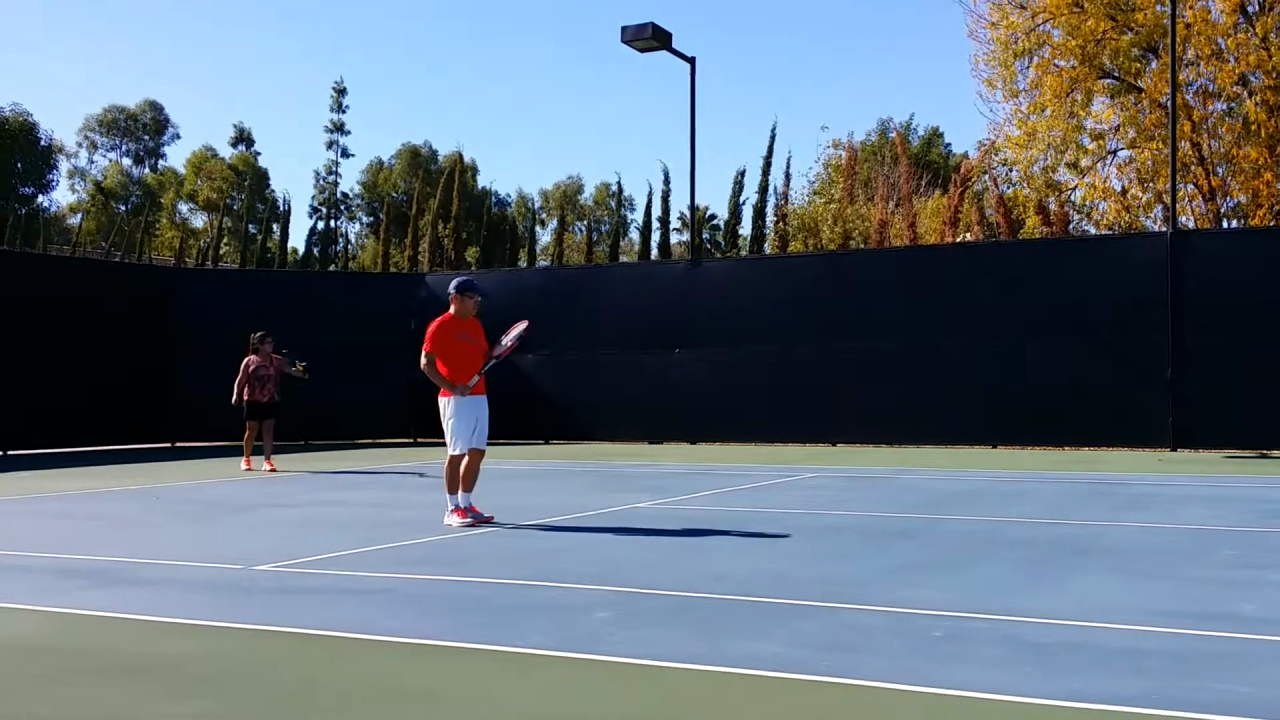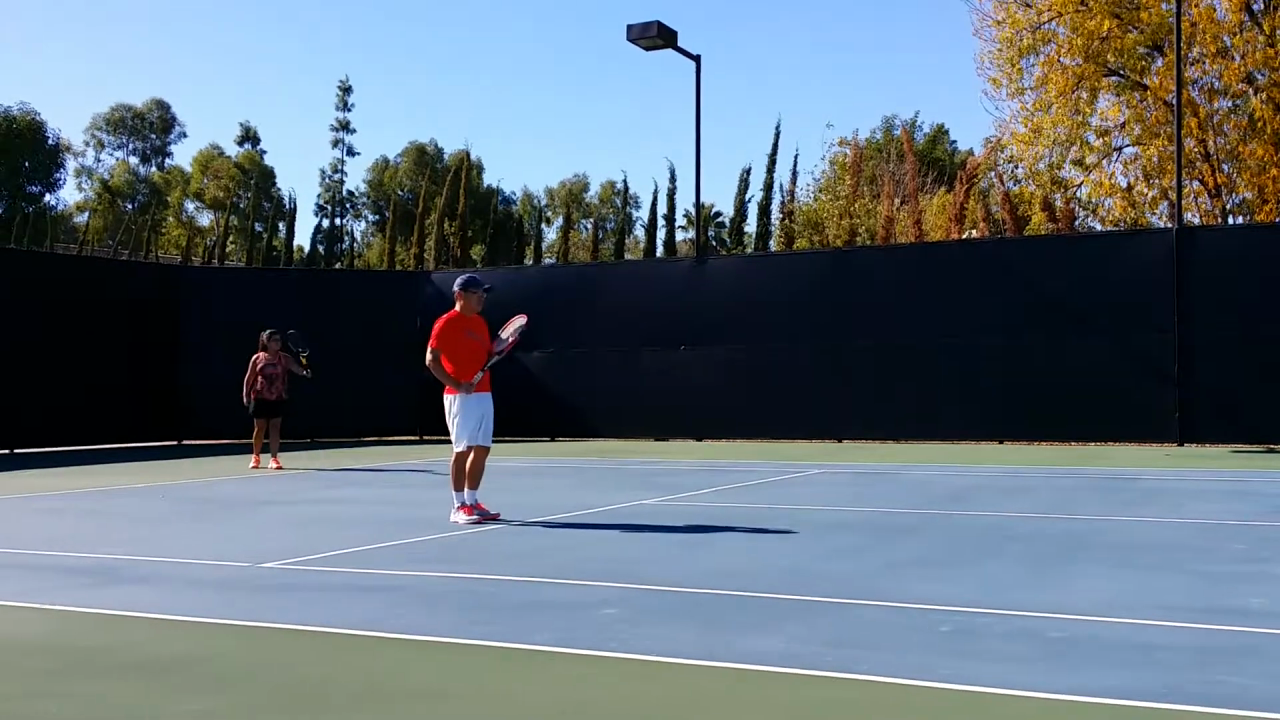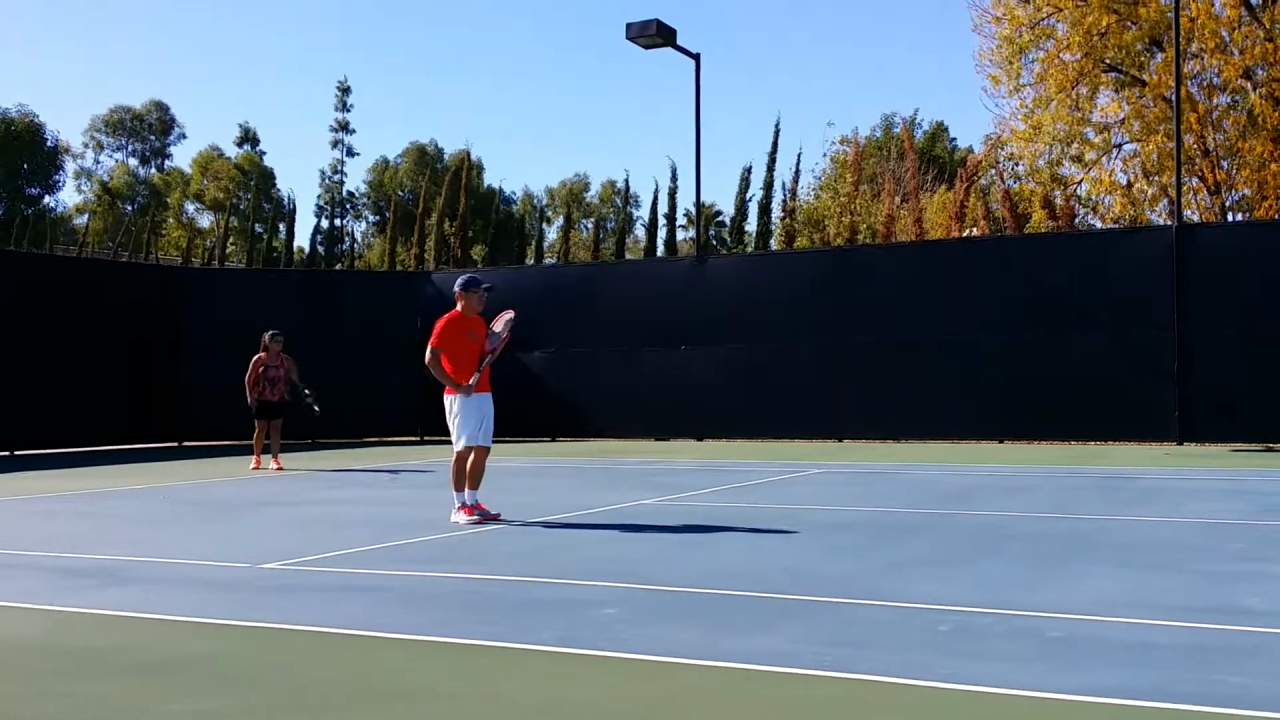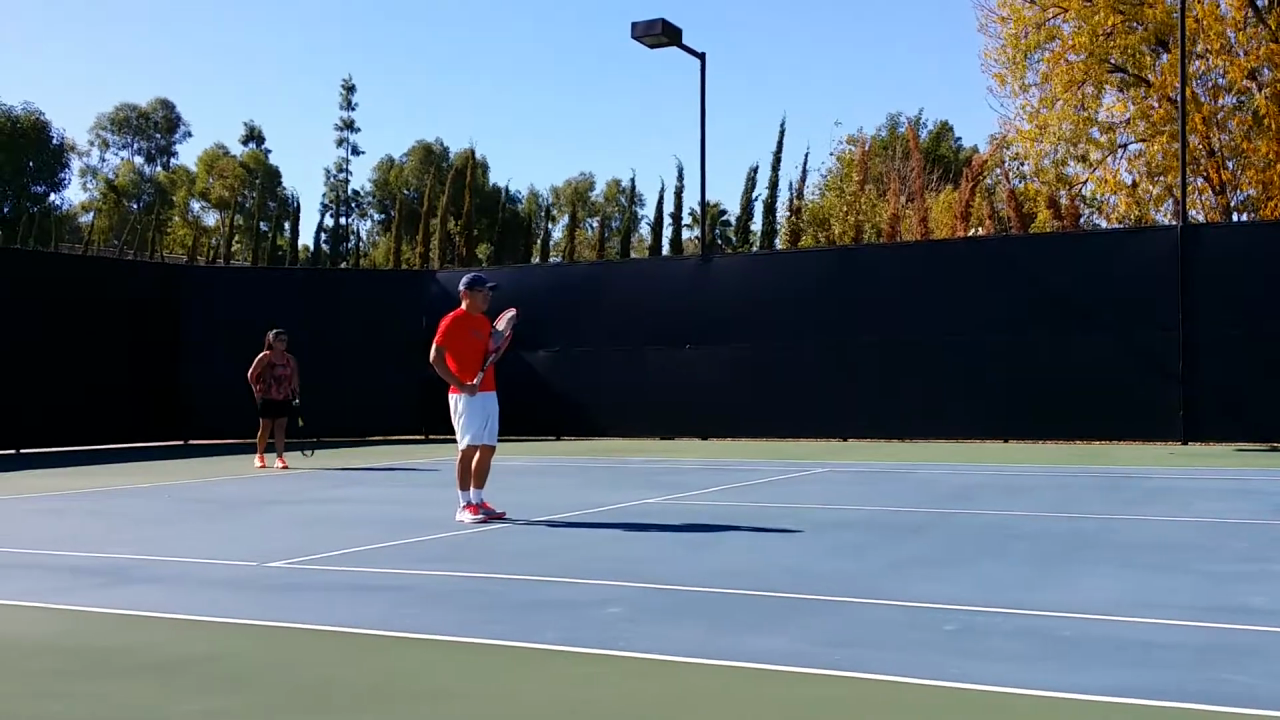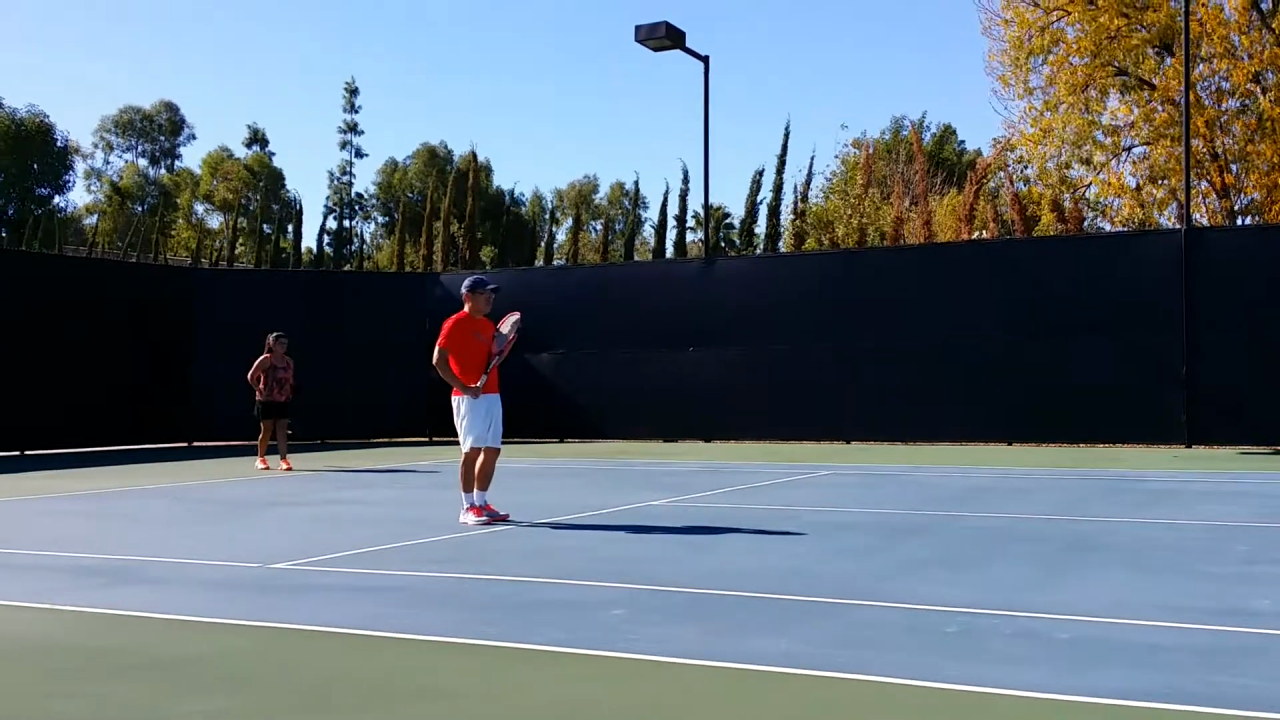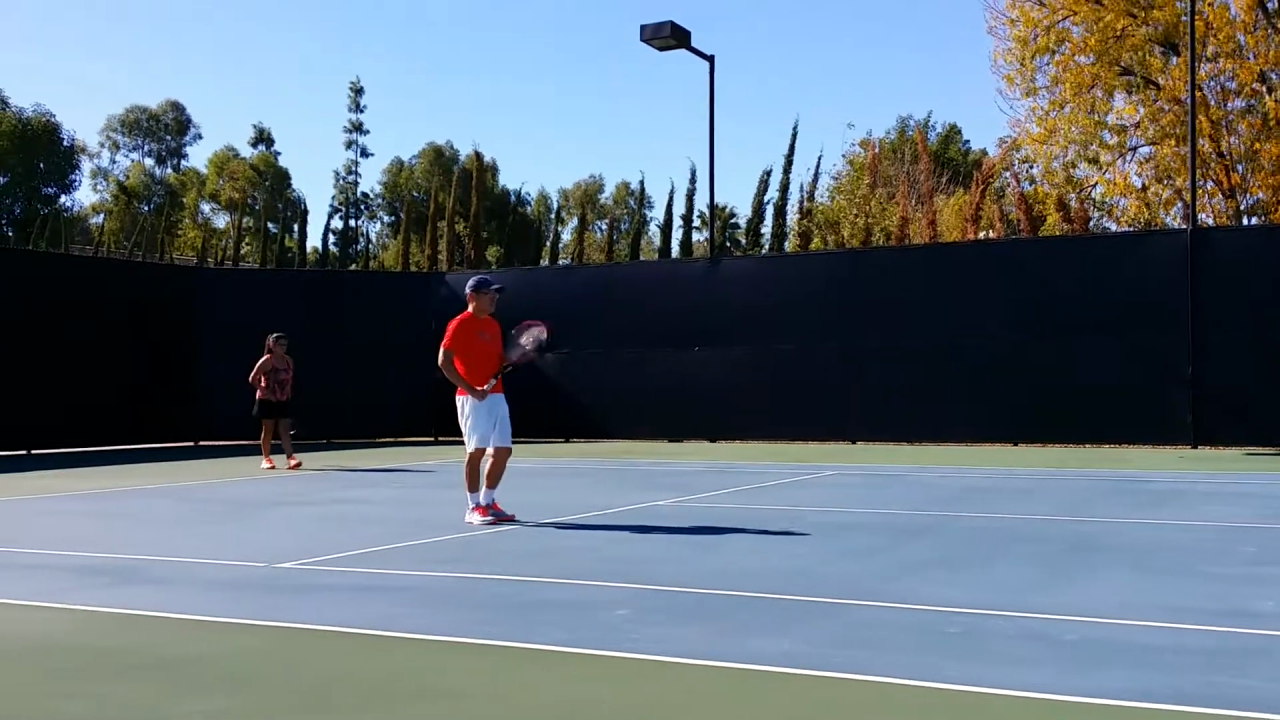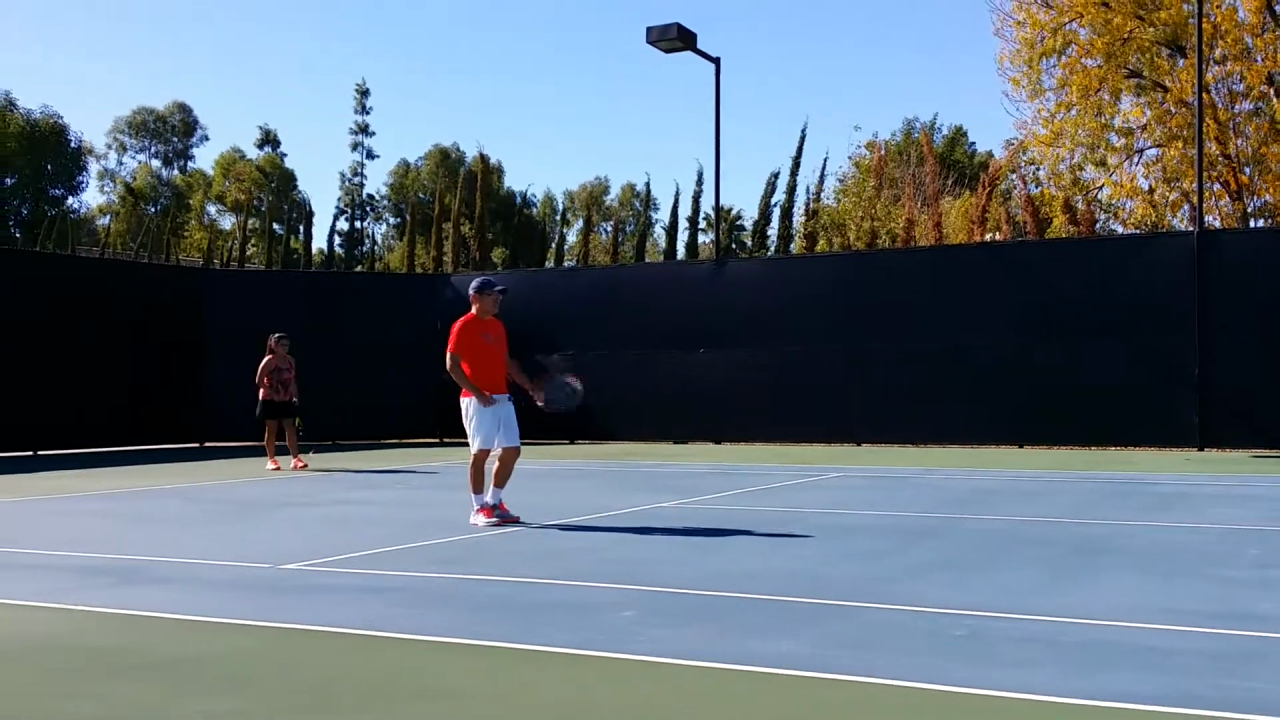
dt=0.2s
person 1, frame 1
left shoulder: (475, 324)
right shoulder: (440, 326)
right elbow: (426, 363)
right wrist: (452, 387)
left hip: (479, 397)
right hip: (455, 399)
left knee: (477, 453)
right knee: (457, 453)
left ankle: (466, 505)
right ankle: (453, 510)
person 1, frame 2
left shoulder: (480, 322)
right shoulder: (447, 323)
right elbow: (431, 360)
right wrist: (456, 384)
left hip: (483, 394)
right hip: (461, 396)
left knee: (482, 450)
right knee: (463, 450)
left ankle: (471, 502)
right ankle: (459, 507)
person 1, frame 3
left shoulder: (480, 322)
right shoulder: (448, 323)
right elbow: (431, 359)
right wrist: (455, 386)
left hip: (484, 395)
right hip: (461, 397)
left knee: (482, 450)
right knee: (463, 450)
left ankle: (472, 503)
right ankle: (459, 507)
person 1, frame 4
left shoulder: (484, 322)
right shoulder: (453, 321)
right elbow: (435, 358)
right wrist: (459, 385)
left hip: (488, 393)
right hip: (466, 396)
left knee: (487, 449)
right knee: (468, 449)
left ankle: (477, 502)
right ankle: (464, 506)
person 1, frame 5
left shoulder: (488, 325)
right shoulder: (456, 324)
right elbow: (439, 360)
right wrist: (463, 387)
left hip: (492, 396)
right hip: (469, 398)
left knee: (492, 452)
right knee: (472, 451)
left ankle: (481, 503)
right ankle: (468, 508)
person 1, frame 6
left shoulder: (493, 325)
right shoulder: (460, 324)
right elbow: (444, 361)
right wrist: (469, 389)
left hip: (497, 396)
right hip: (474, 399)
left knee: (503, 451)
right knee: (476, 451)
left ankle: (487, 502)
right ankle: (474, 508)
person 1, frame 7
left shoulder: (498, 326)
right shoulder: (464, 326)
right elbow: (452, 365)
left wrist: (529, 386)
right wrist: (478, 393)
left hip: (503, 398)
right hip: (479, 400)
left knee: (511, 451)
right knee: (480, 453)
left ankle: (494, 501)
right ankle: (479, 509)
